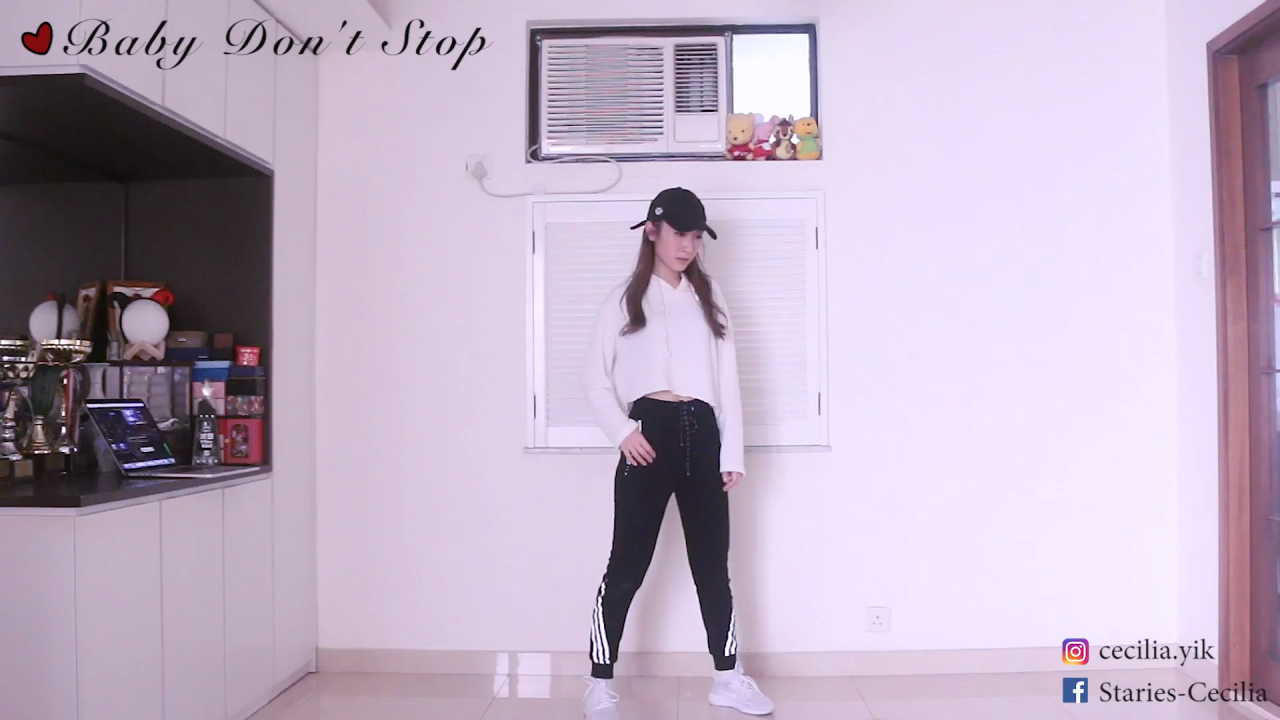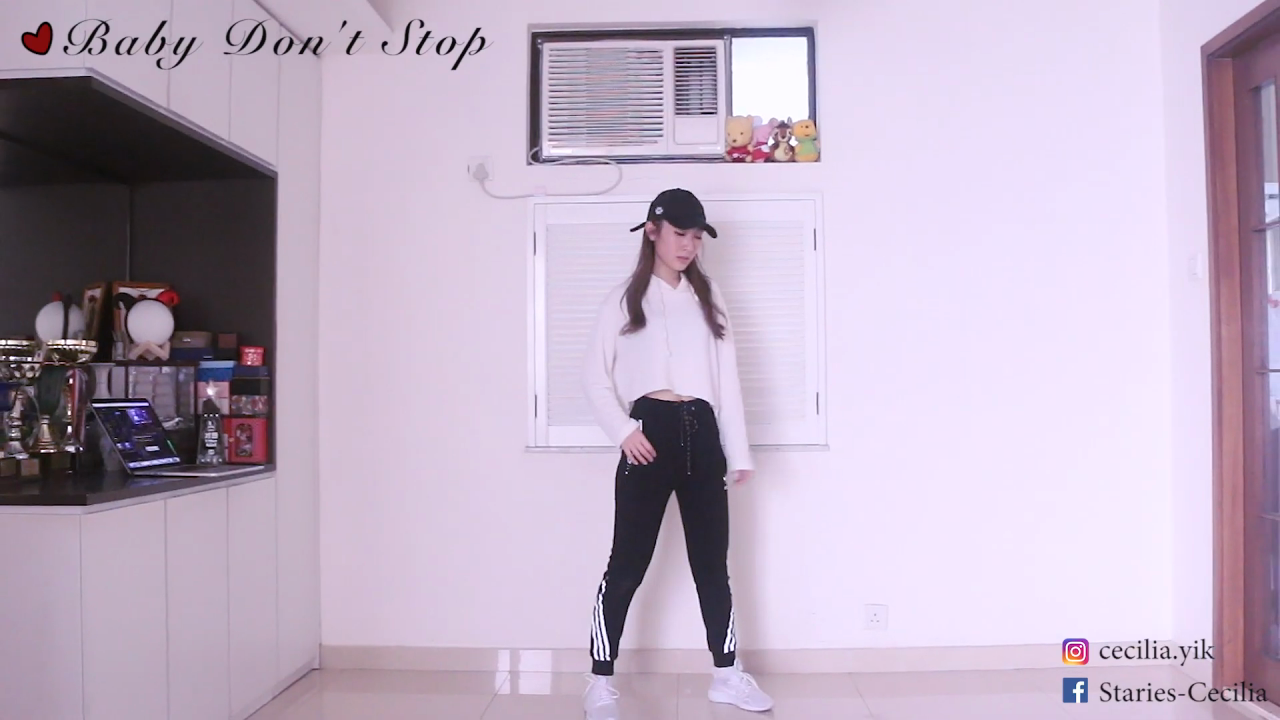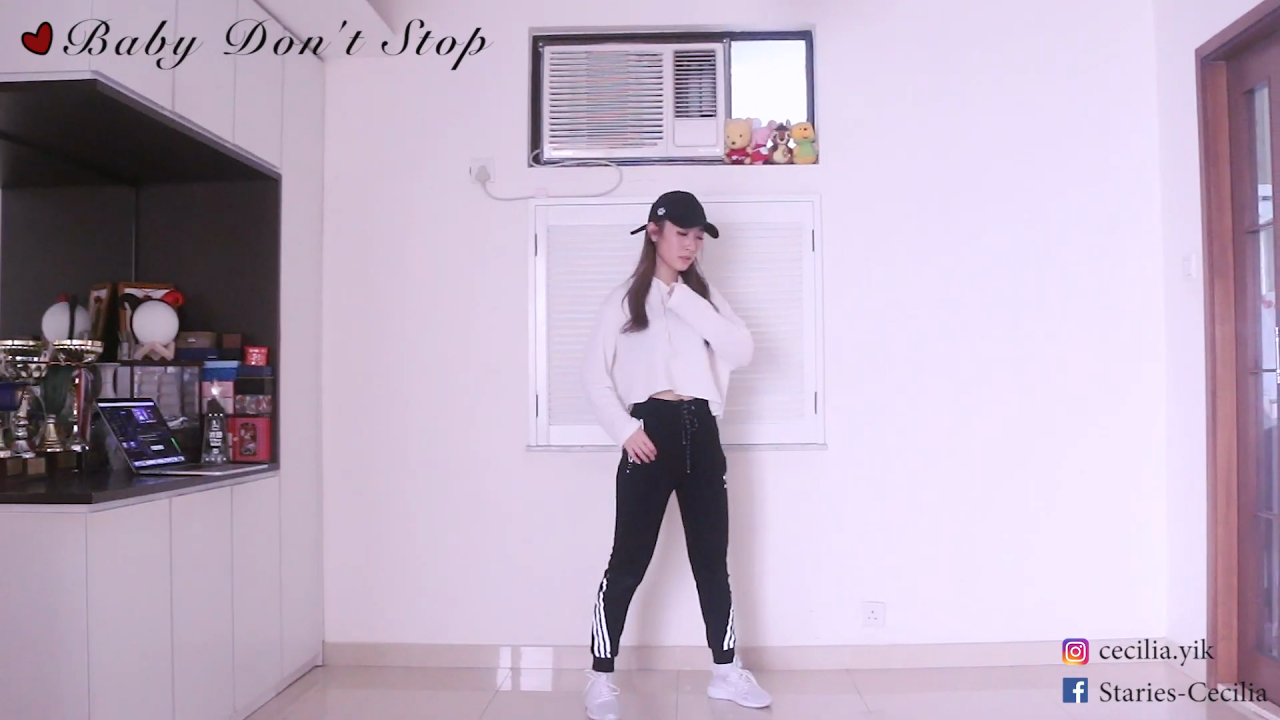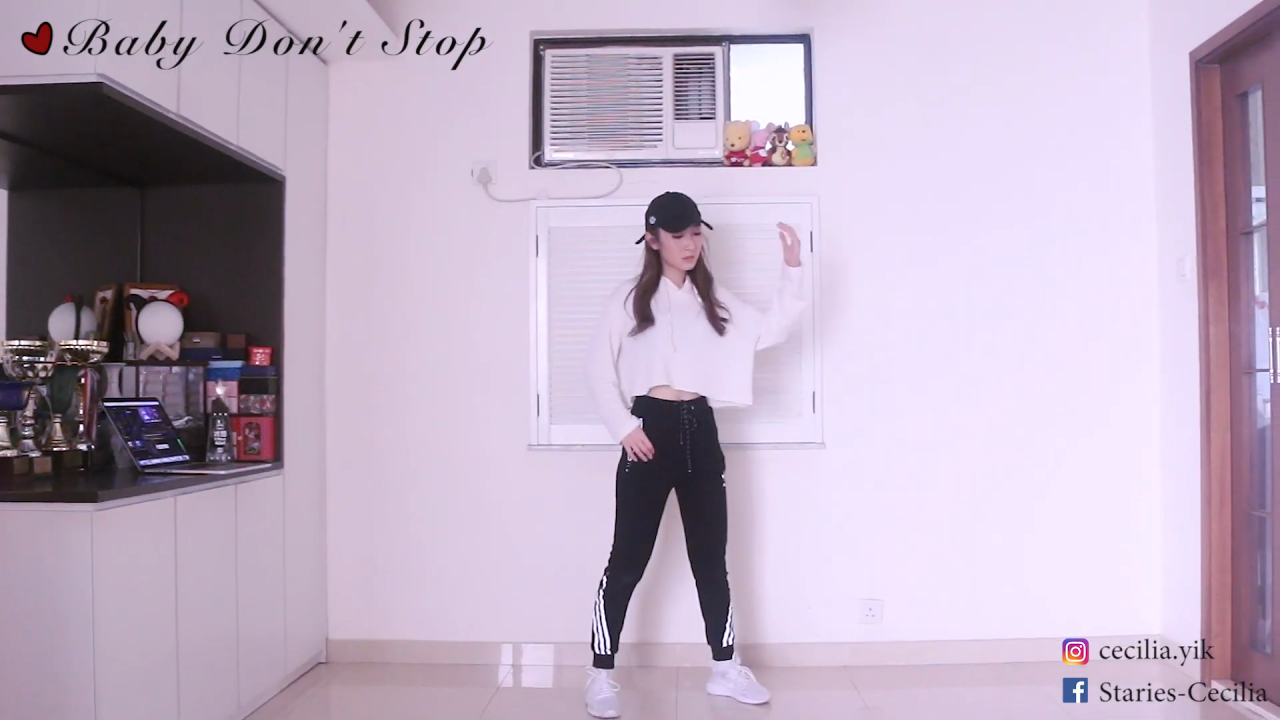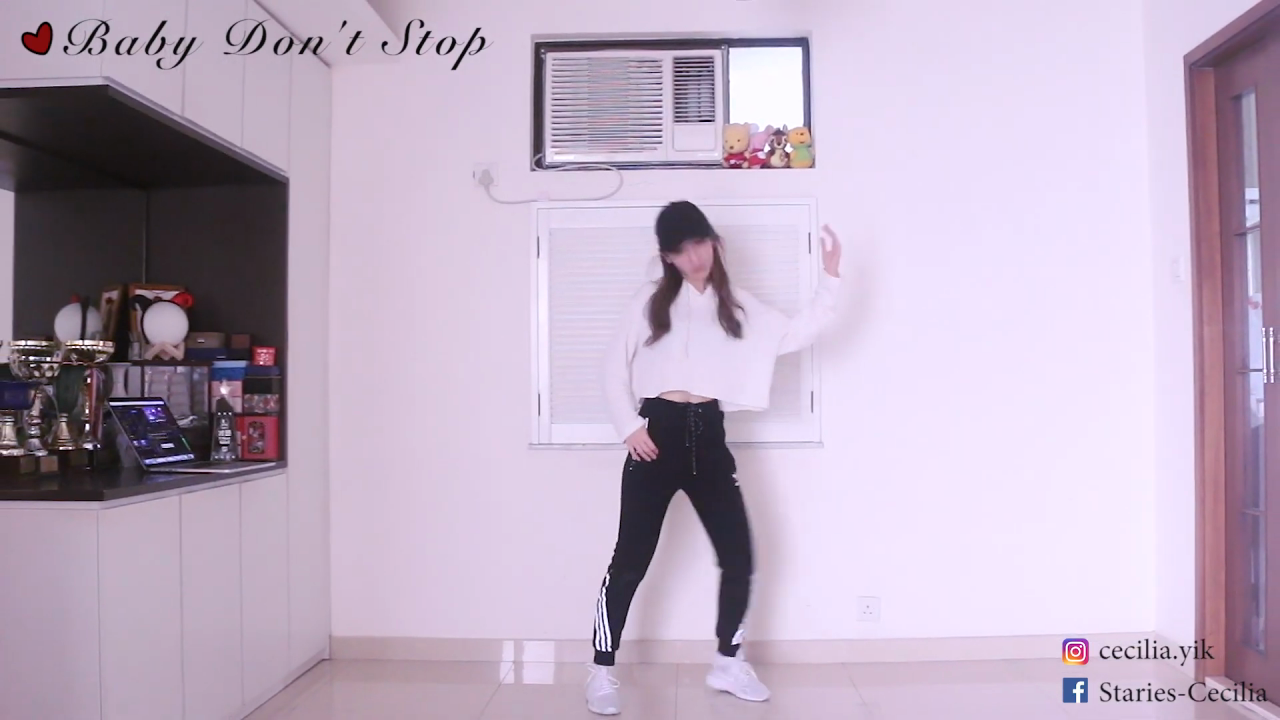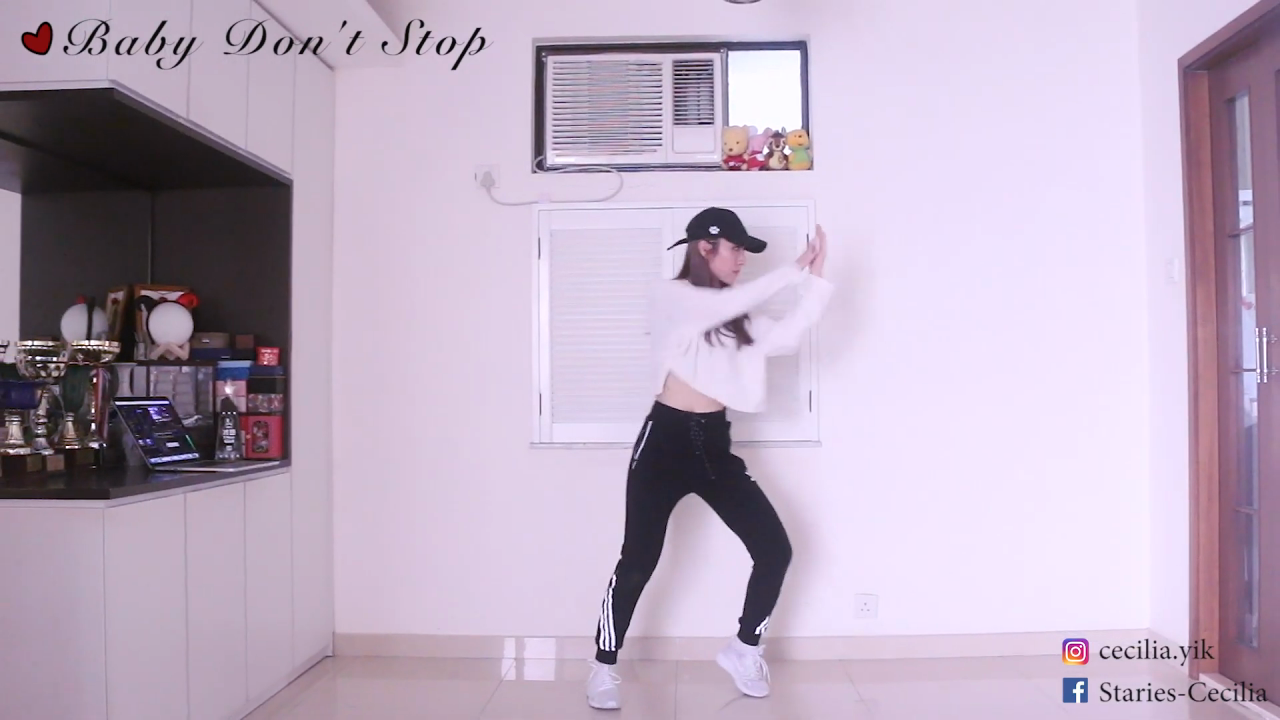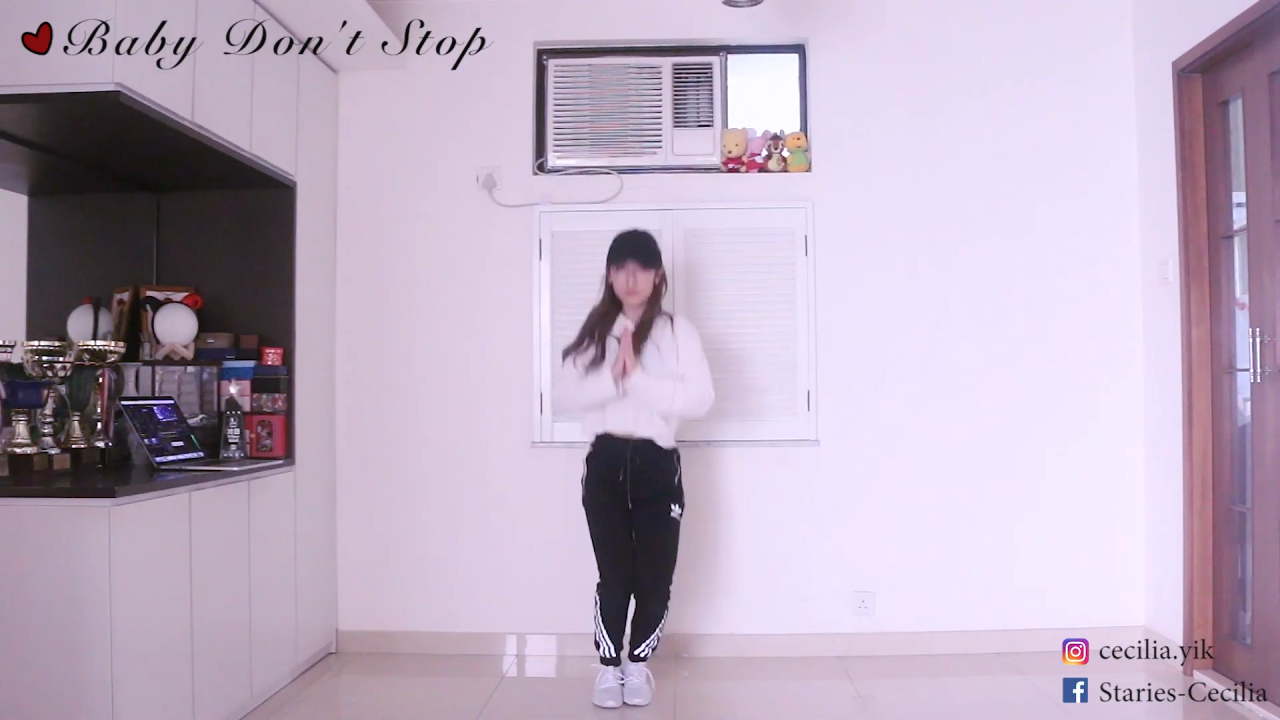
dt=0.7s
person 1, frame 1
left shoulder: (708, 295)
right shoulder: (625, 298)
left elbow: (727, 376)
right elbow: (594, 376)
left wrist: (733, 450)
right wrist: (622, 430)
left hip: (701, 434)
right hip: (650, 432)
left knee: (712, 563)
right knee: (627, 565)
left ankle: (727, 676)
person 1, frame 2
left shoulder: (708, 296)
right shoulder: (625, 298)
left elbow: (726, 376)
right elbow: (595, 375)
left wrist: (739, 449)
right wrist: (623, 430)
left hip: (701, 432)
right hip: (650, 431)
left knee: (712, 561)
right knee: (627, 563)
left ankle: (726, 674)
person 1, frame 3
left shoulder: (704, 296)
right shoulder: (625, 300)
left elbow: (741, 350)
right elbow: (595, 374)
left wrist: (686, 302)
right wrist: (625, 429)
left hip: (701, 432)
right hip: (651, 432)
left knee: (712, 559)
right knee: (628, 561)
left ankle: (726, 671)
right ankle: (601, 678)
person 1, frame 4
left shoulder: (714, 300)
right shoulder: (629, 299)
left elbow: (772, 330)
right elbow: (598, 369)
left wrist: (792, 269)
right wrist: (624, 427)
left hip: (700, 431)
right hip: (650, 429)
left knee: (711, 558)
right knee: (627, 560)
left ankle: (725, 668)
right ankle: (601, 674)
person 1, frame 5
left shoulder: (739, 305)
right shoulder: (650, 302)
left elbow: (797, 335)
right elbow: (615, 368)
left wrist: (830, 279)
right wrist: (629, 426)
left hip: (708, 438)
right hip: (658, 433)
left knee: (738, 554)
right knee: (630, 561)
left ankle: (727, 662)
right ankle: (602, 671)
person 1, frame 6
left shoulder: (736, 310)
right shoulder: (670, 296)
left elbow: (784, 337)
right elbow: (716, 306)
left wrist: (816, 279)
right wrist: (790, 272)
left hip: (715, 443)
right hip: (665, 438)
left knee: (775, 549)
right knee: (638, 560)
left ankle: (744, 649)
right ankle: (604, 667)
person 1, frame 7
left shoulder: (678, 331)
right shoulder: (595, 330)
left elbow: (700, 400)
right elbow: (565, 396)
left wrist: (637, 373)
right wrist: (611, 375)
left hip: (658, 466)
right hip: (606, 462)
left knee: (655, 582)
right knee: (615, 577)
left ankle: (638, 663)
right ankle: (609, 666)
